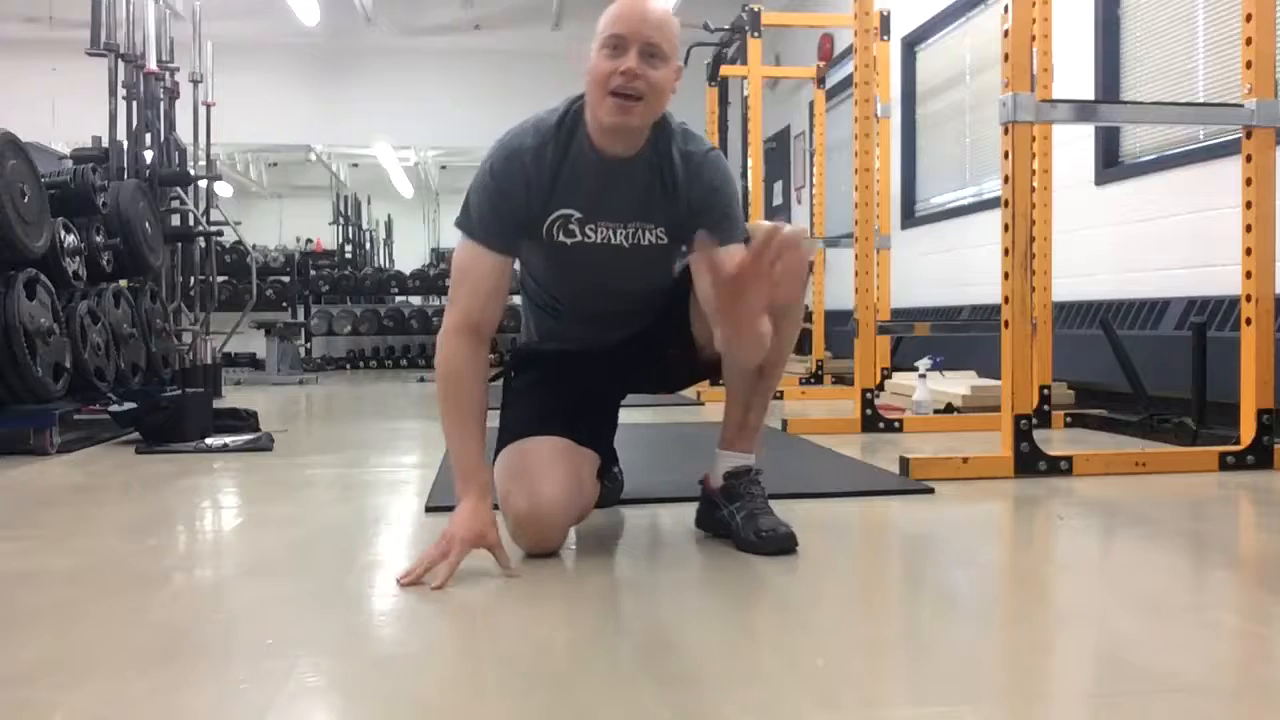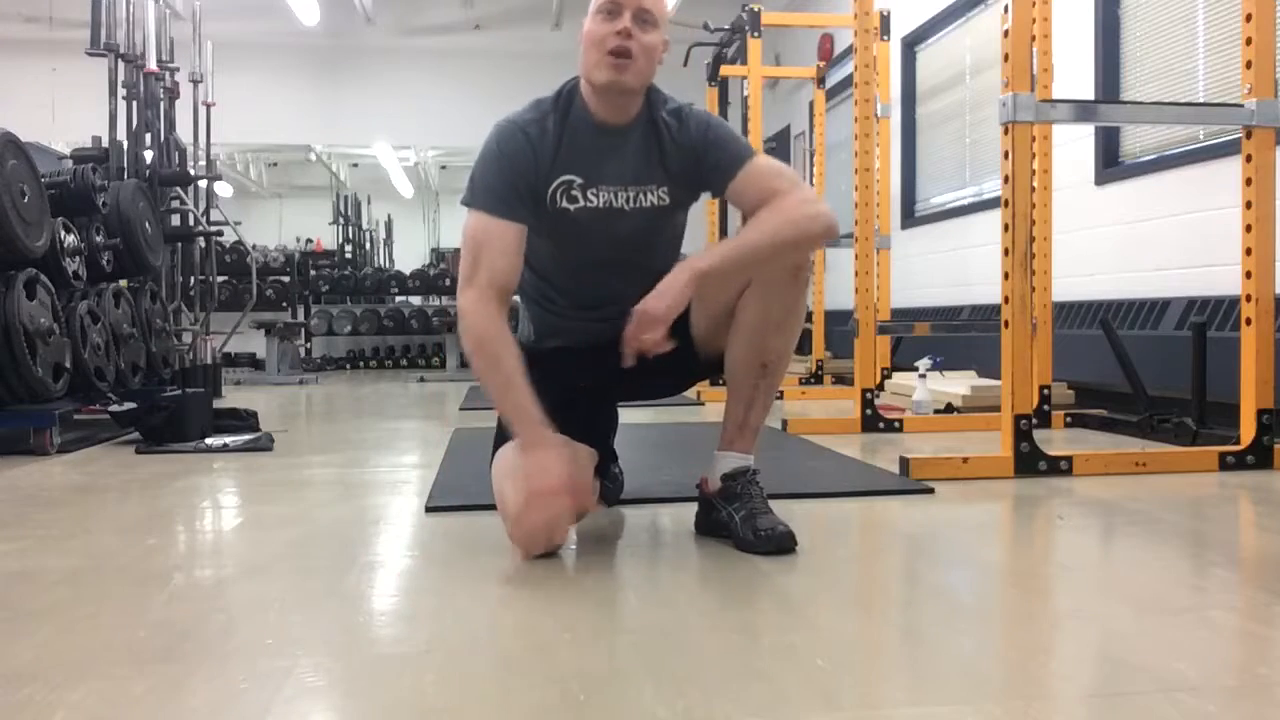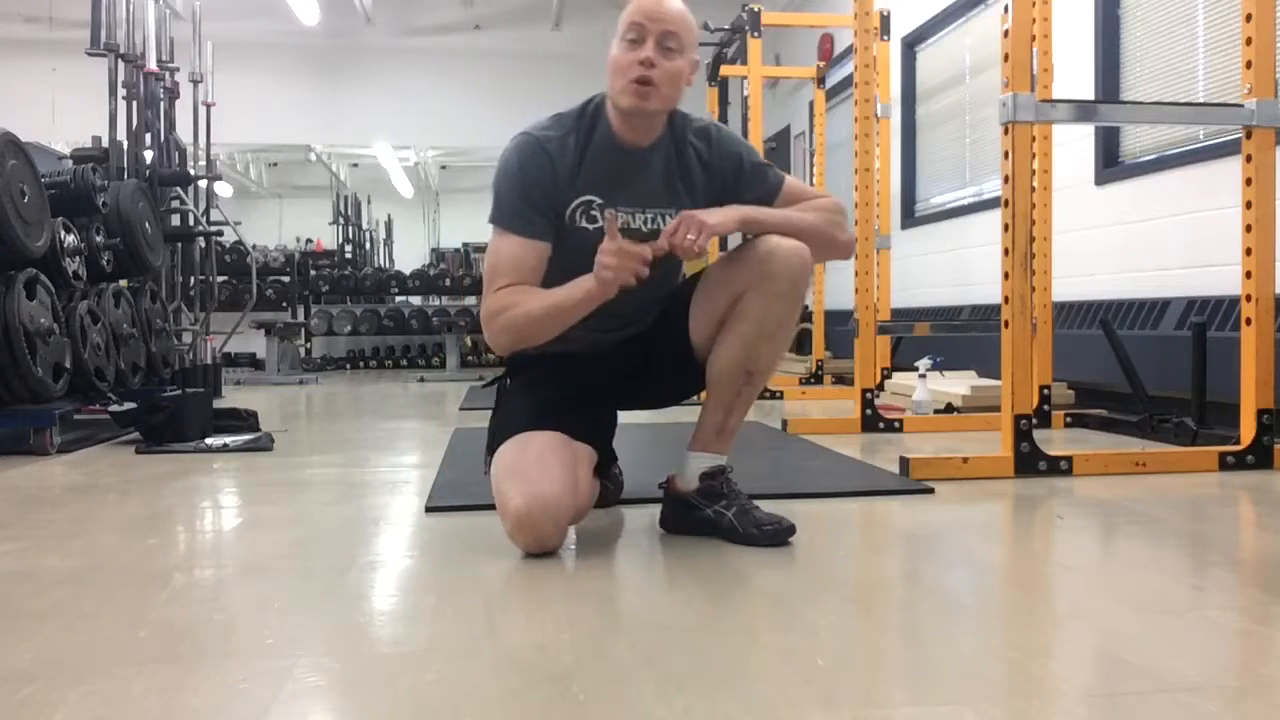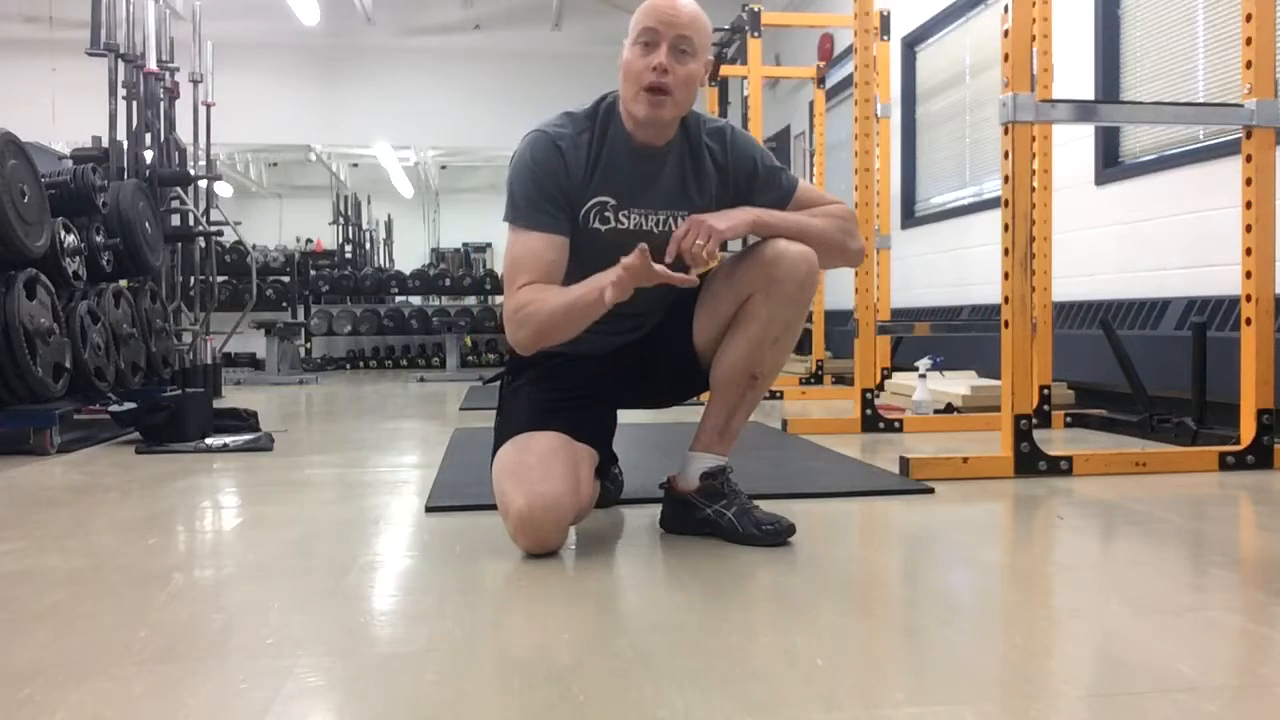
dt=0.7s
person 1, frame 1
left shoulder: (698, 167)
right shoulder: (521, 159)
left elbow: (741, 335)
right elbow: (466, 330)
left wrist: (744, 311)
right wrist: (473, 499)
left hip: (661, 328)
right hip: (564, 352)
left knee: (782, 248)
right knee: (537, 522)
left ankle: (731, 482)
right ankle: (596, 470)
person 1, frame 2
left shoulder: (687, 131)
right shoulder: (522, 140)
left elbow: (813, 217)
right elbow: (479, 302)
left wrist: (687, 276)
right wrist: (536, 447)
left hip: (660, 330)
right hip: (559, 354)
left knee: (782, 248)
right knee: (536, 521)
left ankle: (730, 481)
right ankle: (591, 468)
person 1, frame 3
left shoulder: (709, 149)
right shoulder: (540, 153)
left elbow: (836, 230)
right elbow: (500, 323)
left wrist: (738, 215)
right wrist: (597, 283)
left hip: (658, 342)
right hip: (560, 362)
left knee: (784, 258)
right knee: (535, 520)
left ankle: (699, 484)
right ankle: (594, 469)
person 1, frame 4
left shoulder: (722, 150)
right shoulder: (553, 150)
left elbow: (848, 238)
right elbow: (524, 327)
left wrist: (748, 216)
right wrist: (613, 283)
left hip: (665, 340)
right hip: (566, 358)
left knee: (790, 262)
right knee: (536, 520)
left ankle: (700, 483)
right ankle: (593, 470)
